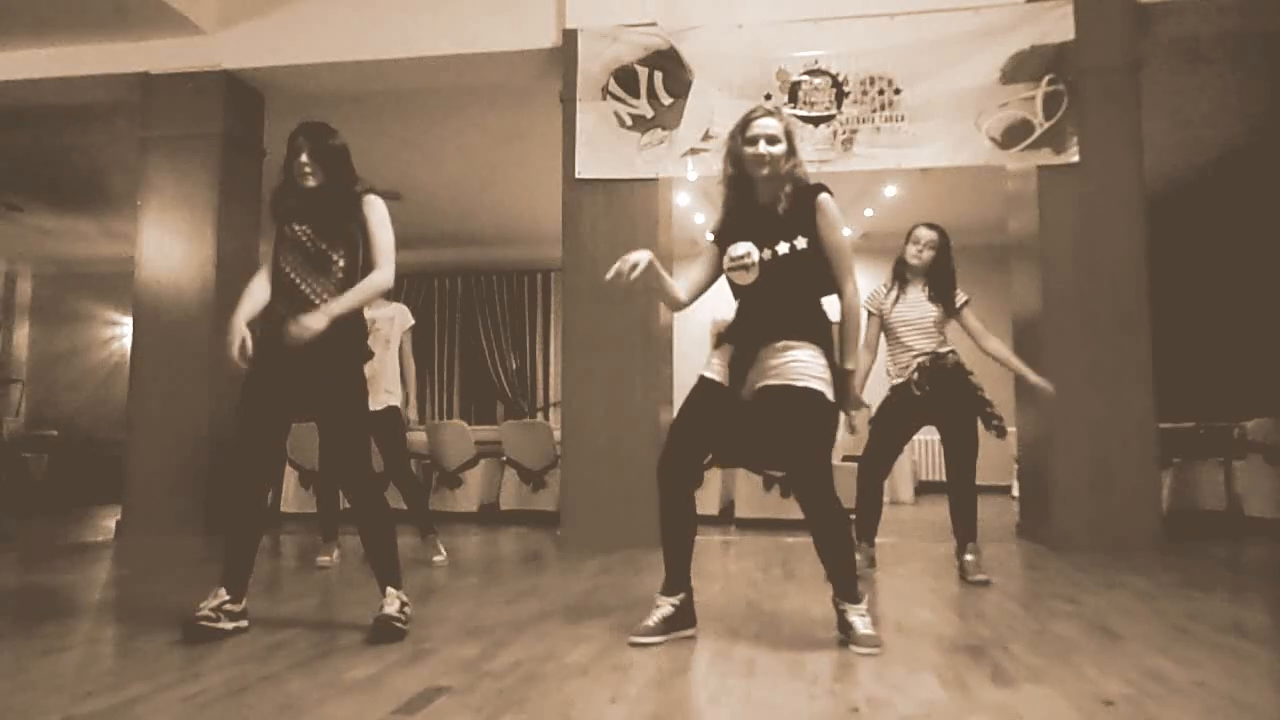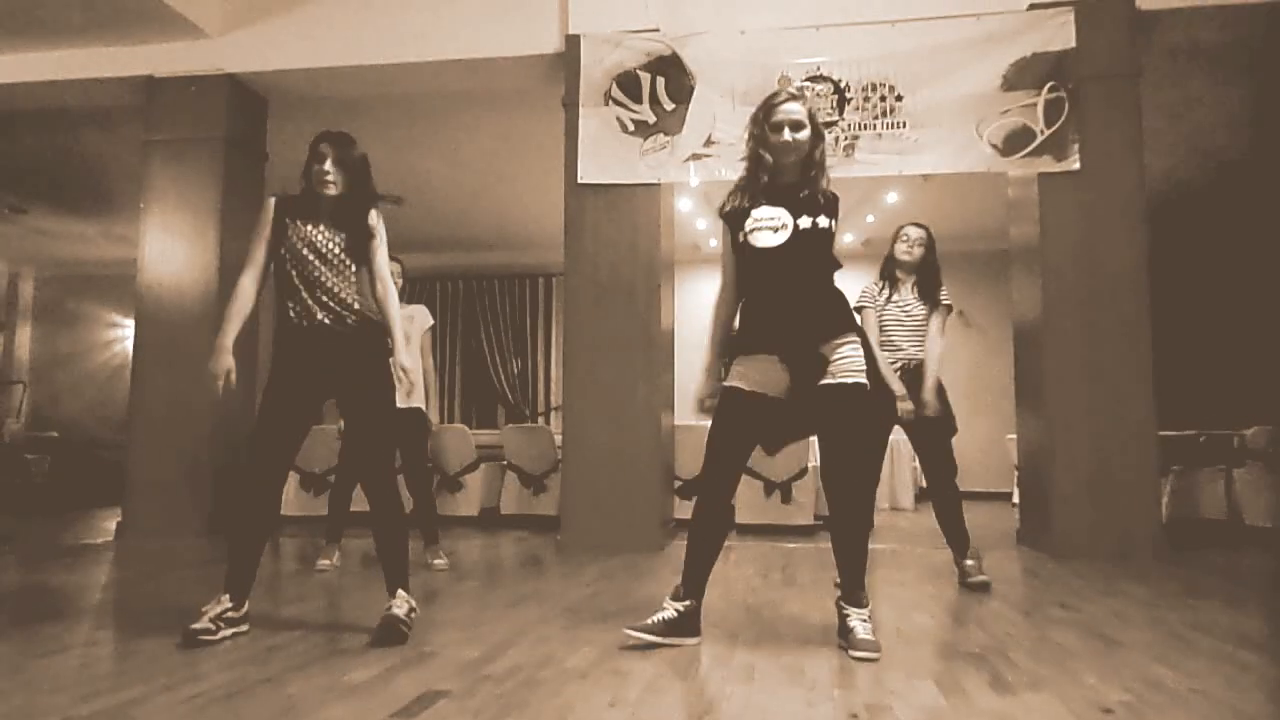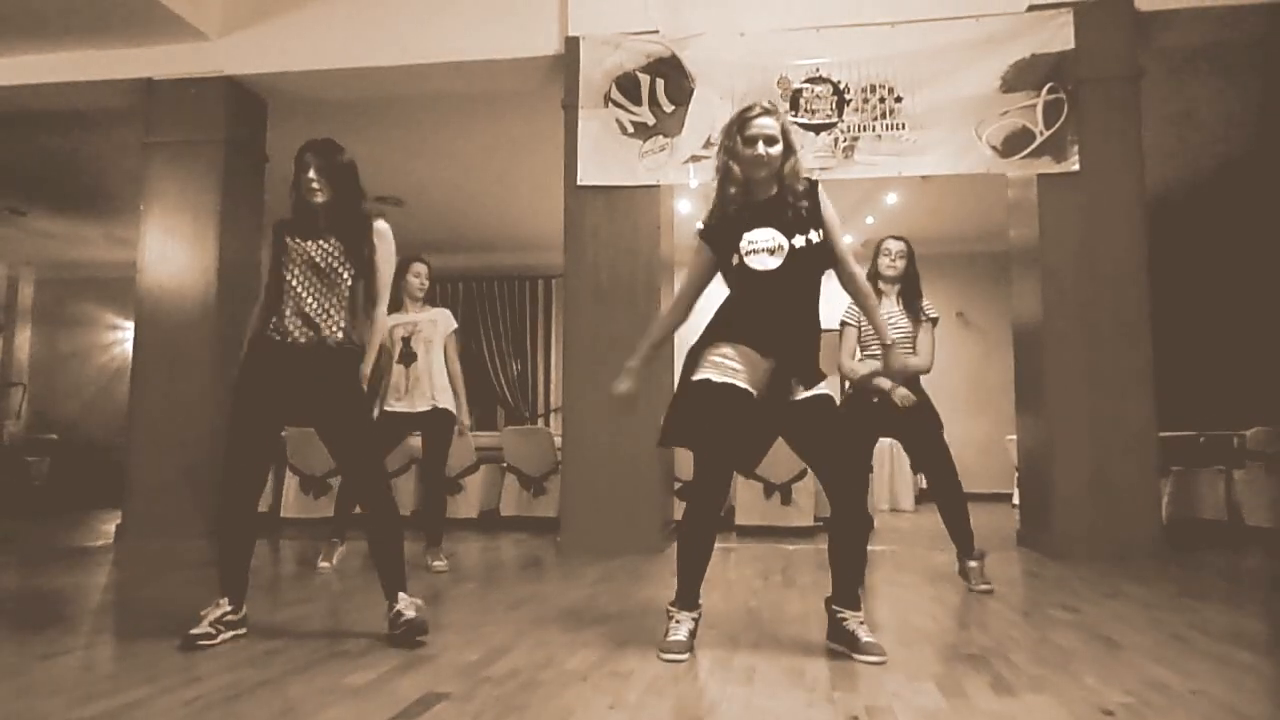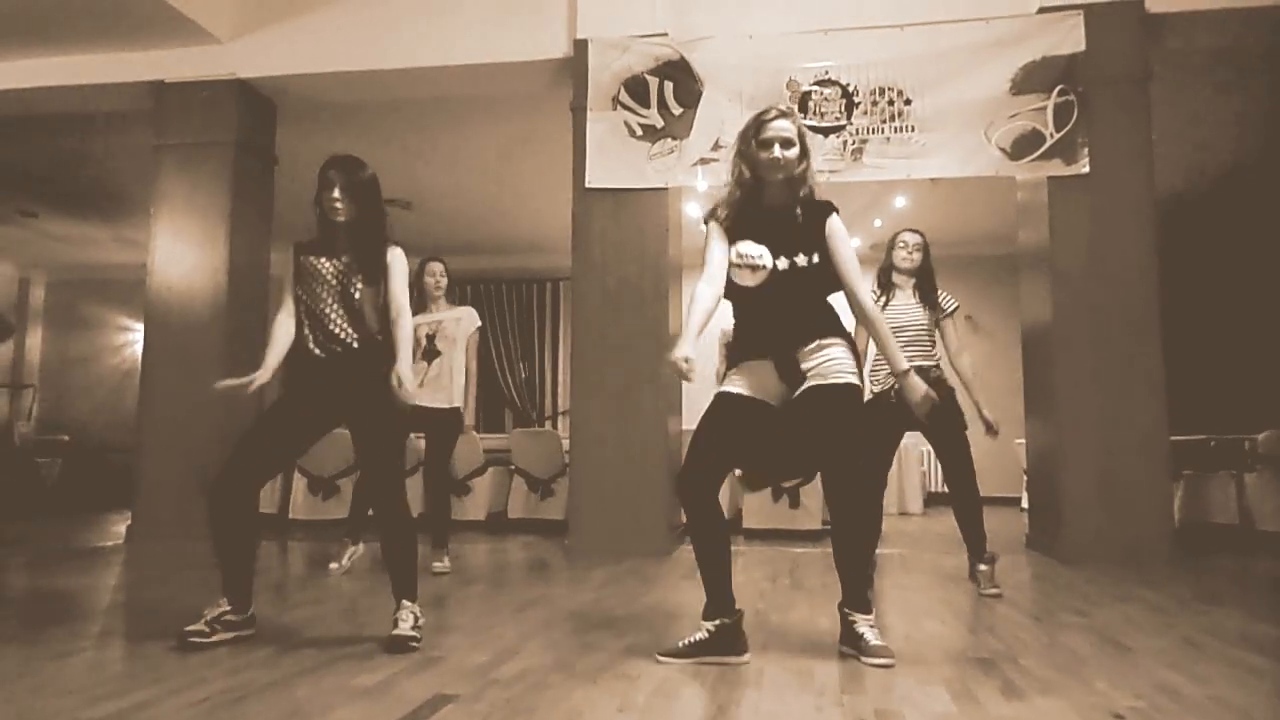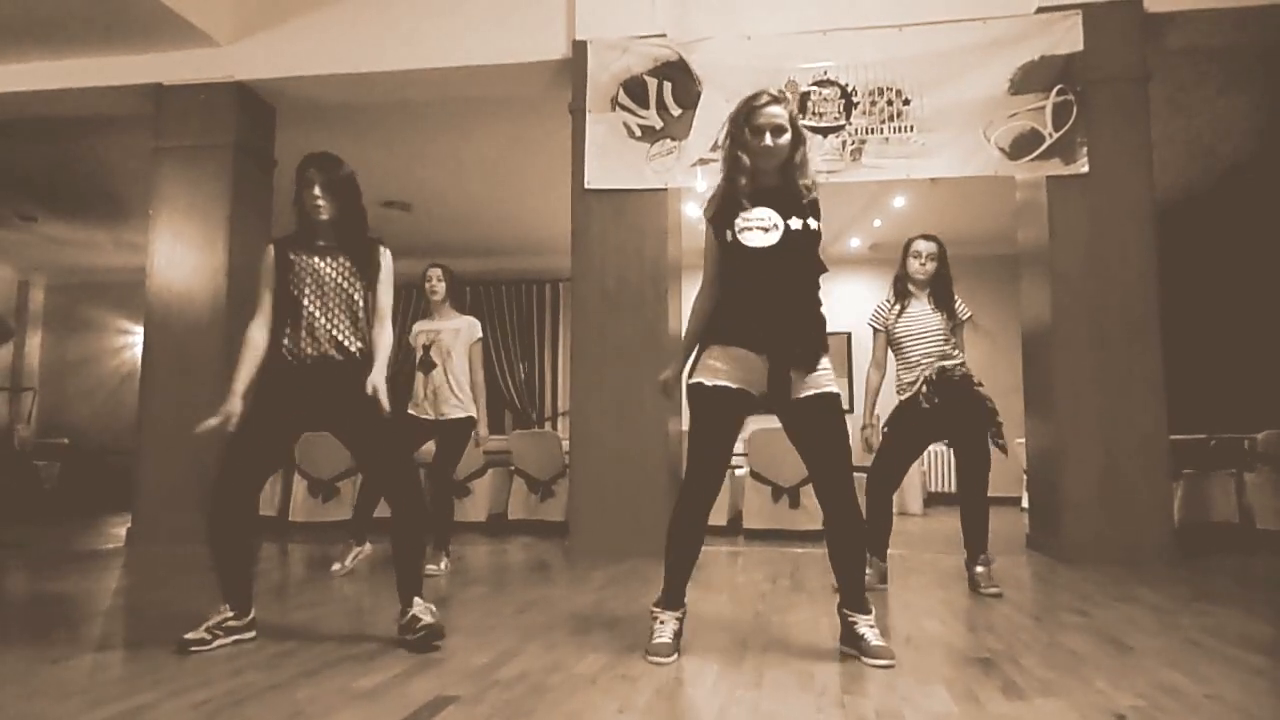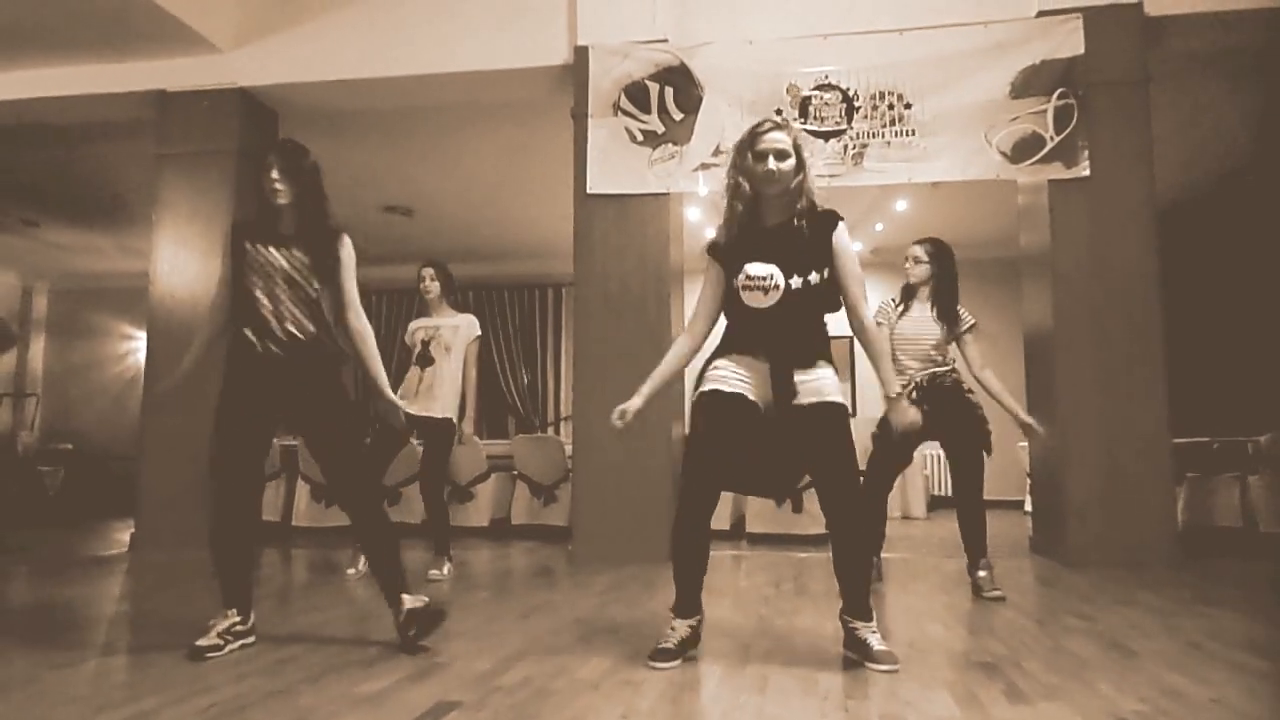
dt=0.4s
person 1, frame 1
left shoulder: (814, 201)
right shoulder: (731, 224)
left elbow: (847, 288)
right elbow: (680, 298)
left wrist: (845, 368)
right wrist: (650, 264)
left hip: (793, 352)
right hip: (735, 355)
left knee: (811, 481)
right knee: (674, 469)
left ankle: (850, 604)
right ankle: (676, 601)
person 1, frame 2
left shoulder: (825, 201)
right shoulder: (742, 203)
right elbow: (730, 293)
right wrist: (710, 371)
left hip: (831, 350)
right hip: (760, 355)
left knee: (849, 482)
right knee: (715, 479)
left ankle: (854, 610)
right ankle: (685, 606)
person 1, frame 3
left shoulder: (809, 197)
right shoulder: (721, 223)
left elbow: (848, 270)
right elbow: (682, 300)
left wrist: (886, 339)
right wrist: (634, 366)
left hip: (799, 365)
right hip: (734, 356)
left knee: (850, 488)
right knee: (710, 488)
left ankle: (846, 614)
right ankle: (684, 612)
person 1, frame 4
left shoulder: (821, 216)
right shoulder: (727, 219)
left elbow: (860, 293)
right elbow: (709, 283)
left wrist: (903, 370)
right wrist: (685, 342)
left hip: (821, 352)
right hip: (754, 365)
left knee: (849, 488)
right knee: (693, 483)
left ankle: (857, 618)
right ankle: (722, 622)
person 1, frame 5
left shoulder: (807, 201)
right shoulder: (725, 204)
right elbow: (710, 289)
right wrist: (679, 360)
left hip: (802, 356)
right hip: (732, 351)
left knee: (838, 488)
right knee: (699, 485)
left ankle: (856, 617)
right ankle: (669, 612)
person 1, frame 6
left shoulder: (826, 229)
right shoulder: (730, 242)
left elbow: (859, 314)
right elbow: (697, 328)
left wrist: (893, 393)
right wrist: (643, 394)
left hip: (809, 372)
right hip: (739, 368)
left knee: (845, 503)
right knee: (696, 495)
left ankle: (859, 625)
right ankle: (685, 620)
person 2, frame 1
left shoulder: (365, 205)
right shoulder: (287, 214)
left elbow: (383, 274)
right elbow: (267, 277)
left wrist: (327, 315)
right wrist: (238, 320)
left hip: (334, 355)
right hip: (274, 355)
left knee: (353, 473)
right knee: (249, 474)
left ankle: (392, 594)
right ankle: (231, 596)
person 2, frame 2
left shoulder: (367, 220)
right shoulder: (279, 210)
left elbow: (384, 283)
right elbow: (252, 276)
left wrist: (400, 344)
right wrist: (224, 344)
left hip: (361, 353)
right hip: (298, 352)
left knee: (376, 474)
right knee: (261, 472)
left ankle: (399, 596)
right ankle: (233, 600)
person 2, frame 3
left shoulder: (372, 232)
right shoulder: (282, 233)
left elbow: (377, 307)
right elbow: (265, 304)
left wrist: (363, 372)
right wrist: (242, 372)
left hip: (333, 370)
right hip: (270, 368)
left knee: (370, 483)
right knee: (239, 485)
left ankle: (398, 599)
right ankle: (230, 604)
person 2, frame 4
left shoulder: (387, 255)
right shoulder: (303, 255)
left elbow: (401, 316)
right elbow: (288, 317)
left wrist: (403, 365)
right wrist: (264, 370)
left hip: (370, 382)
right hip: (311, 383)
left knee: (387, 494)
right knee: (232, 484)
left ankle: (406, 607)
right ankle: (236, 606)
person 2, frame 5
left shoulder: (375, 255)
right shoulder: (279, 253)
left elbow: (383, 326)
right elbow: (262, 323)
left wrist: (377, 373)
right wrist: (236, 394)
left hip: (351, 385)
right hip: (288, 383)
left knee: (405, 491)
right knee: (230, 494)
left ankle: (412, 605)
right ankle: (237, 612)
person 2, frame 6
left shoulder: (333, 241)
right shoulder: (243, 237)
left elbow: (352, 314)
right elbow: (225, 308)
left wrist: (383, 385)
right wrist: (183, 370)
left hip: (315, 375)
right hip: (250, 377)
left knee: (355, 488)
right knee: (232, 494)
left ankle: (401, 601)
right ankle: (237, 615)
person 3, frame 1
left shoulder: (949, 294)
right shoulder: (882, 295)
left elbow: (985, 339)
right elbow: (868, 349)
left wrist: (1029, 374)
right wrist: (855, 397)
left hip: (949, 385)
right hip: (904, 392)
left knee: (961, 471)
right knee: (871, 466)
left ankle: (968, 551)
right ankle: (864, 548)
person 3, frame 2
left shoulder: (936, 294)
right shoulder: (873, 292)
left elbow: (935, 344)
right elbow: (872, 345)
left wrist: (928, 389)
left hip: (921, 386)
left knee: (941, 473)
left ankle: (965, 557)
person 3, frame 3
left shoulder: (920, 307)
right shoulder: (857, 307)
left elbow: (925, 361)
right elbow: (845, 363)
left wrist: (876, 365)
right wrist: (887, 385)
left hip: (908, 397)
right hip: (864, 401)
left knee: (944, 477)
left ankle: (970, 559)
person 3, frame 4
left shoulder: (937, 299)
right shoulder: (872, 300)
left elbow: (958, 353)
right elbow: (858, 355)
left wrist: (980, 404)
left hip: (934, 393)
right hip: (886, 398)
left knee: (962, 478)
left ankle: (980, 562)
person 3, frame 5
left shoulder: (951, 305)
right shoulder: (887, 310)
left elbow: (961, 357)
right elbow: (877, 368)
left wrist: (982, 406)
right wrist: (868, 421)
left hip: (959, 397)
right hip: (914, 404)
left knee: (974, 482)
right knee: (879, 480)
left ankle: (978, 564)
right ankle: (876, 564)
person 3, frame 6
left shoulder: (955, 313)
right shoulder: (890, 308)
left elbow: (980, 369)
left wrist: (1017, 412)
left hip: (950, 401)
right hip: (909, 404)
left knee: (968, 485)
right knee: (874, 482)
left ankle: (980, 568)
right ankle: (869, 564)
person 4, frame 1
left shoulder: (398, 312)
left elbow: (407, 359)
left wrist: (412, 404)
left hip: (385, 402)
left knee: (400, 471)
right knee: (330, 472)
left ankle: (430, 535)
right ankle: (329, 541)
person 4, frame 2
left shoulder: (418, 314)
left elbow: (427, 361)
left wrist: (433, 405)
left hip: (409, 405)
left knee: (417, 473)
right knee: (348, 473)
left ankle: (432, 543)
right ankle: (332, 542)
person 4, frame 3
left shoulder: (442, 317)
right shoulder: (387, 322)
left elbow: (453, 364)
left wrist: (463, 407)
left hip: (437, 407)
right hip: (396, 407)
left knee: (433, 476)
left ankle: (434, 546)
right ankle: (336, 540)
person 4, frame 4
left shoulder: (466, 315)
right shoulder: (413, 323)
left elbow: (471, 364)
right elbow: (409, 363)
left wrist: (469, 407)
left hip: (447, 405)
right hip: (411, 402)
left knee: (436, 474)
left ankle: (440, 548)
right ankle: (353, 540)
person 4, frame 5
left shoulder: (468, 325)
right shoulder: (418, 328)
left elbow: (477, 374)
right elbow: (419, 371)
left wrist: (482, 420)
left hip: (457, 415)
right hip: (419, 411)
left knee: (439, 479)
left ankle: (440, 551)
right ankle: (359, 541)
person 4, frame 6
left shoulder: (467, 323)
right shoulder: (415, 327)
left elbow: (470, 372)
left wrist: (469, 417)
right wrist: (395, 403)
left hip: (441, 413)
right hip: (406, 407)
left knee: (431, 484)
right knee: (369, 470)
left ankle: (442, 555)
right ankle: (365, 547)
